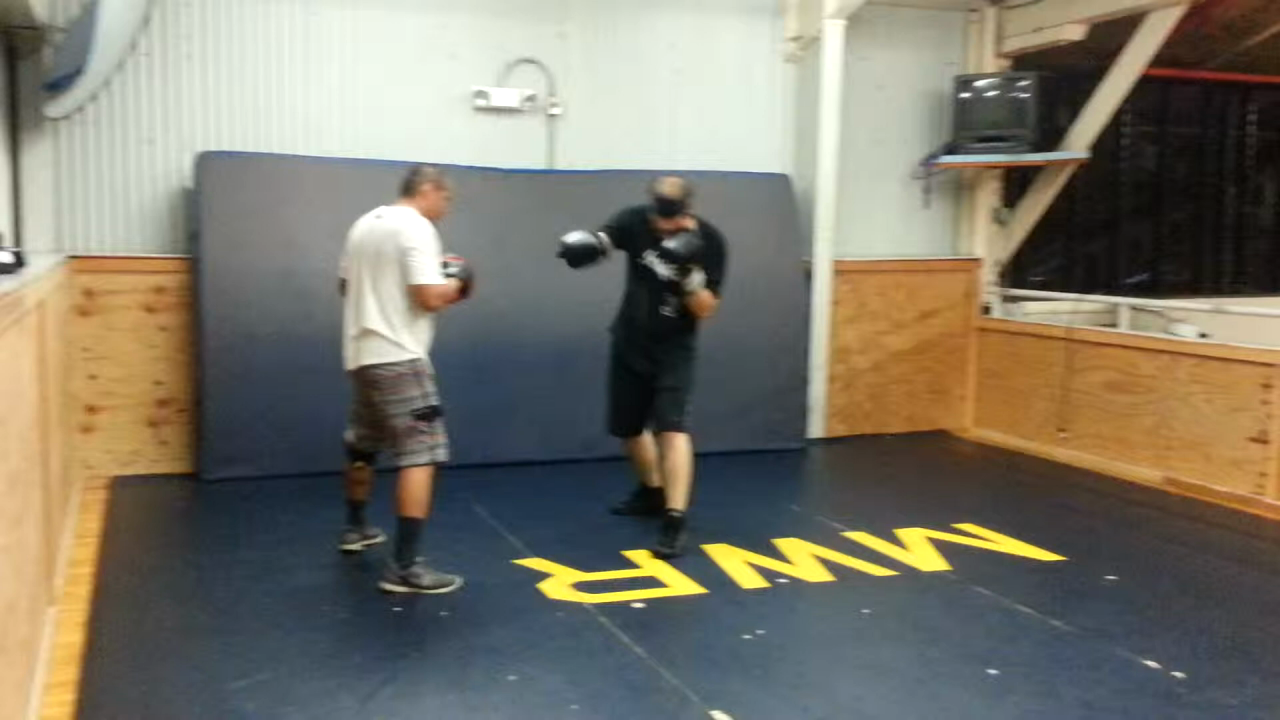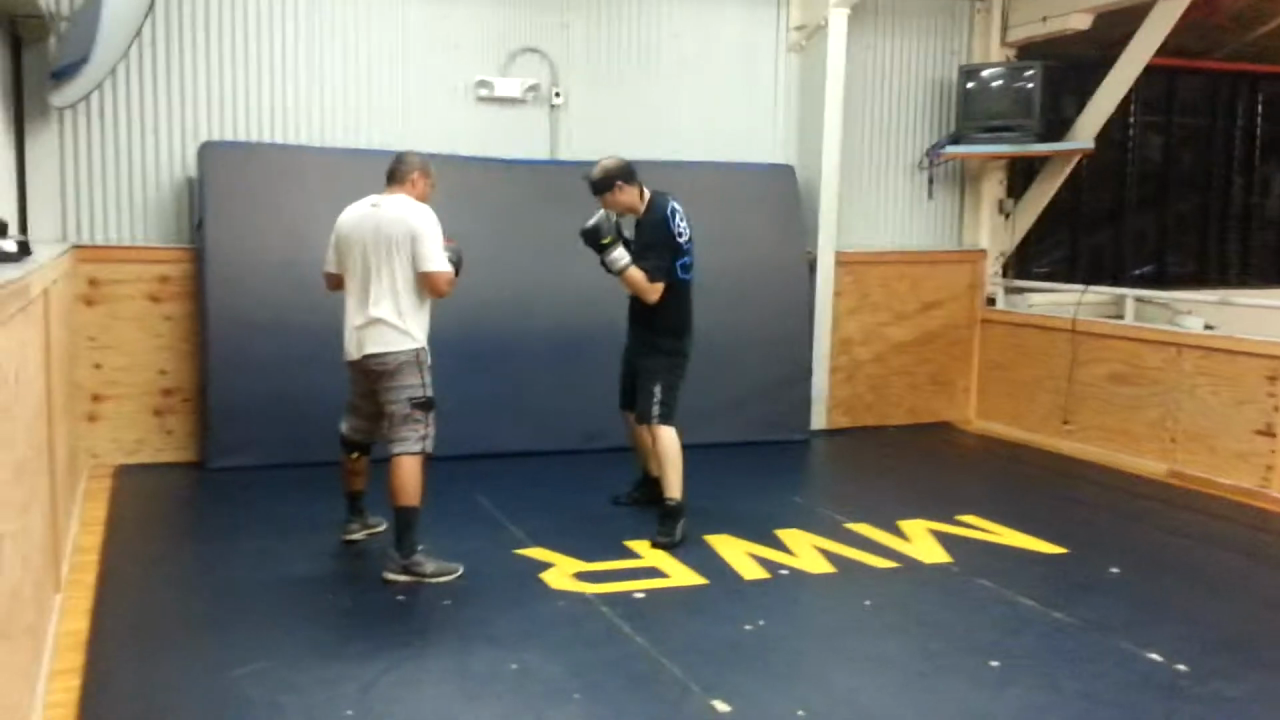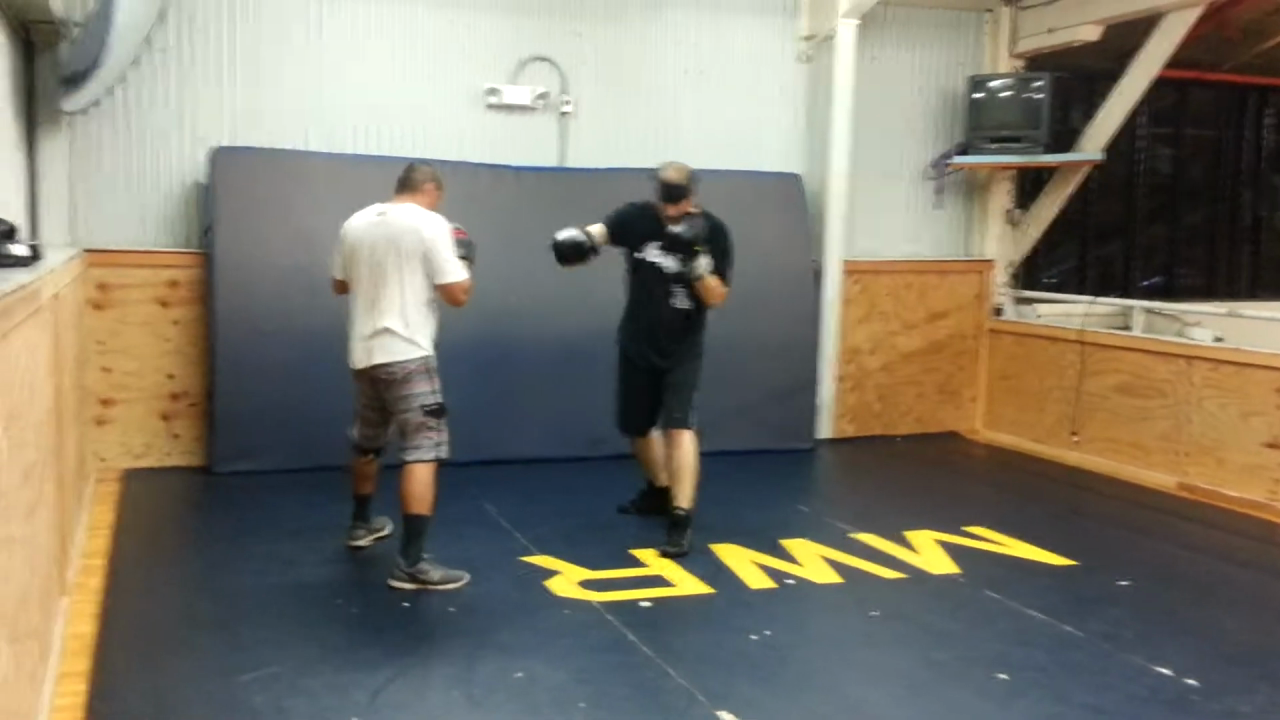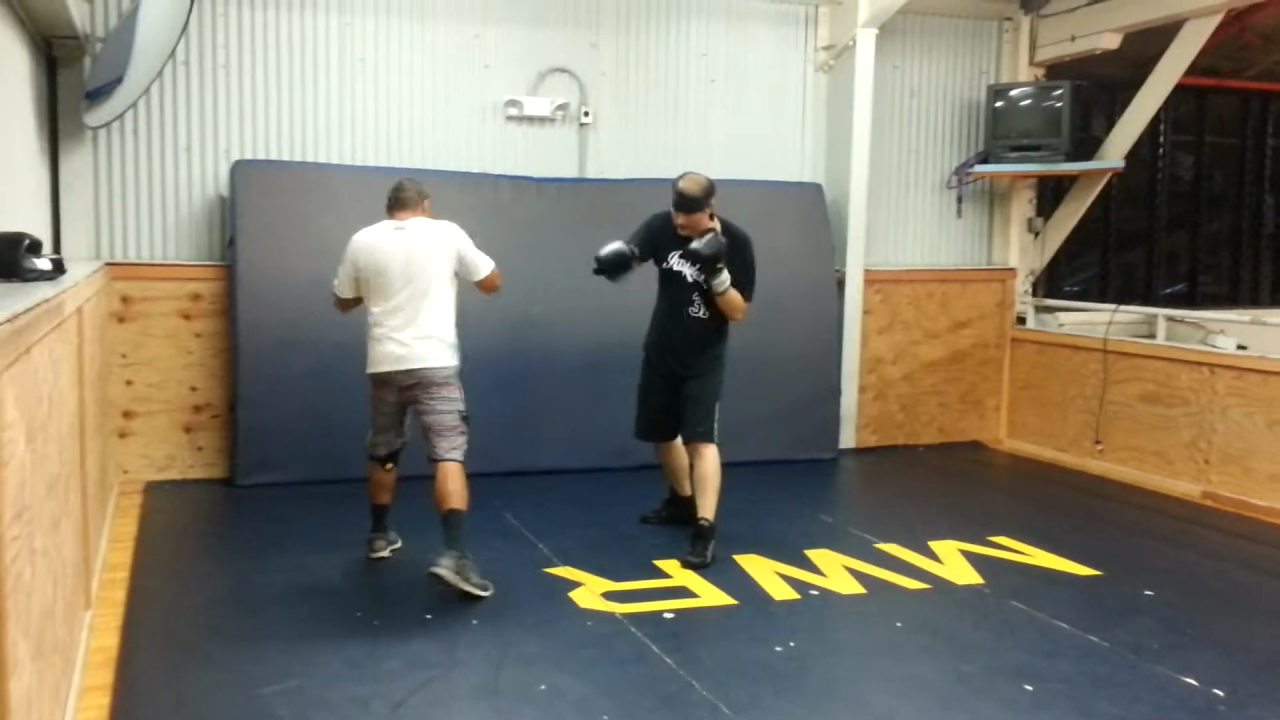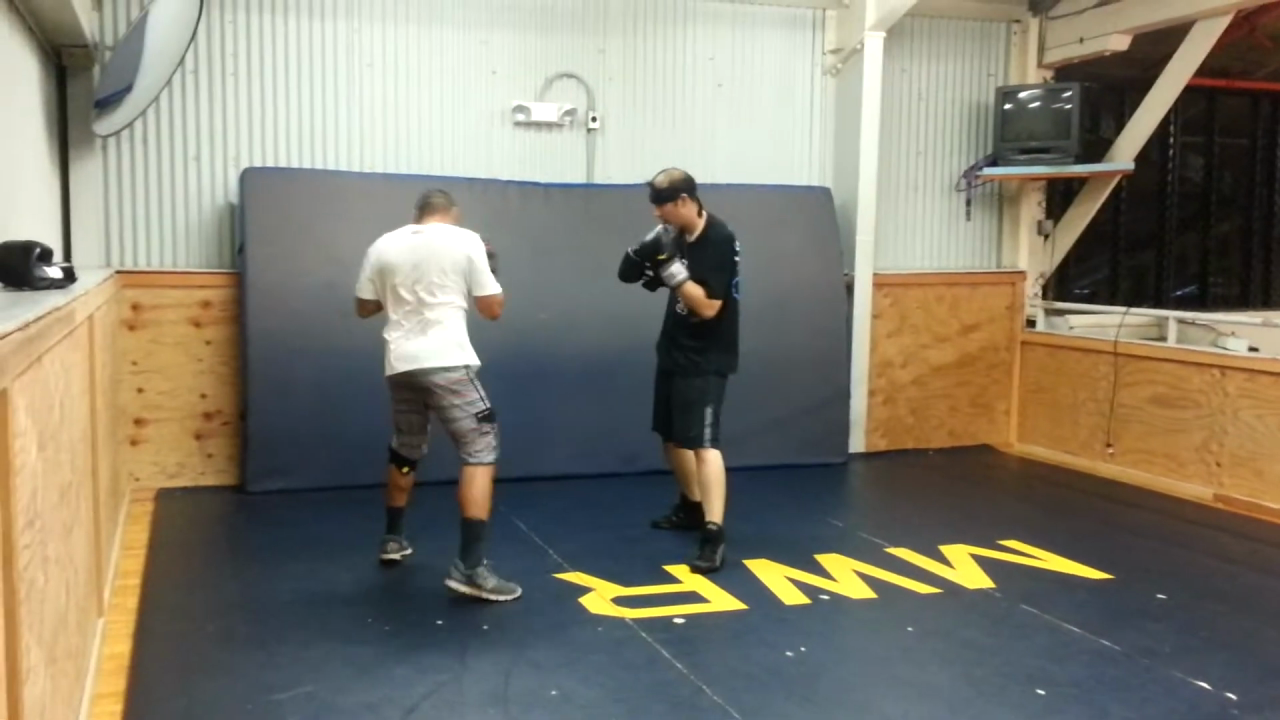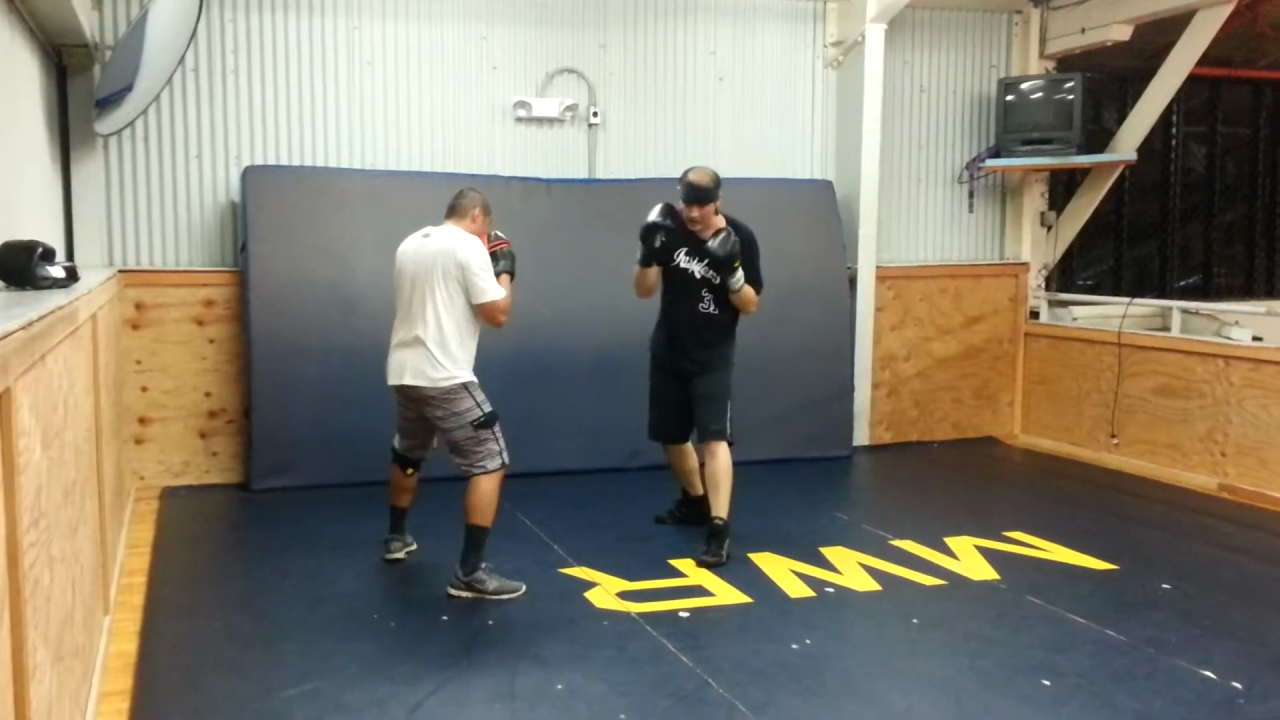
dt=0.5s
person 1, frame 1
left shoulder: (365, 224)
right shoulder: (416, 227)
left elbow: (346, 285)
right elbow: (429, 298)
right wrist: (455, 282)
left hip: (362, 356)
right hip: (398, 359)
left knee: (362, 446)
right knee: (421, 455)
left ankle: (355, 528)
right ankle: (404, 566)
person 1, frame 2
left shoulder: (350, 216)
right shoulder: (418, 215)
left elbow: (334, 279)
right elbow: (439, 286)
right wrist: (449, 262)
left hip: (360, 345)
right hip: (400, 348)
left knee: (357, 436)
right knee: (410, 444)
left ankle: (355, 518)
right ankle: (404, 555)
person 1, frame 3
left shoulder: (355, 224)
right shoulder: (429, 225)
left elbow: (340, 283)
right elbow: (458, 295)
right wrist: (463, 258)
left hip: (366, 354)
right hip: (407, 356)
left knee: (368, 442)
right knee: (421, 452)
left ankle: (362, 523)
right ankle: (411, 563)
person 1, frame 4
left shoulder: (363, 241)
right shoulder: (447, 233)
left elbow: (343, 302)
right elbow: (493, 283)
right wrist: (462, 260)
left hip: (385, 364)
right hip: (434, 363)
left knee: (383, 450)
right knee: (449, 454)
left ankle: (380, 535)
right ankle: (454, 555)
person 1, frame 5
left shoulder: (384, 245)
right shoulder: (464, 240)
left elbow: (364, 307)
right elbow: (493, 309)
right wrist: (483, 271)
left hip: (401, 366)
right hip: (447, 365)
left knee: (404, 454)
right knee: (481, 457)
left ankle: (393, 540)
right ankle: (470, 567)
person 1, frame 6
left shoulder: (409, 245)
right shoulder: (468, 246)
right elbow: (497, 315)
right wrist: (505, 273)
left hip: (404, 373)
right hip: (445, 378)
left knee: (407, 456)
right knee: (489, 465)
left ankle: (396, 537)
right ankle: (470, 572)
person 2, frame 1
left shoulder: (709, 241)
right shoulder: (635, 220)
left elbow: (706, 310)
right elbow: (597, 244)
left wrist: (690, 272)
right wrist: (581, 246)
left hip: (673, 350)
right hip: (629, 344)
left knee: (672, 430)
right knee: (629, 427)
left ankle: (676, 520)
right ankle: (652, 492)
person 2, frame 2
left shoulder: (656, 221)
right shoulder: (655, 205)
left elbow: (650, 292)
left wrist: (611, 249)
right wrist: (616, 244)
left hip: (663, 339)
right hip: (647, 334)
left knee: (656, 419)
right knee: (633, 411)
left ankle: (674, 510)
right ankle: (652, 482)
person 2, frame 3
left shoulder: (713, 231)
right shoulder: (637, 217)
left elbow: (717, 299)
right elbow: (597, 234)
left wrist: (697, 257)
right wrist: (577, 239)
left hip: (682, 349)
right hip: (637, 344)
left knee: (679, 428)
right knee: (637, 427)
left ankle: (682, 518)
right ankle: (659, 492)
person 2, frame 4
left shoulder: (736, 242)
right shoulder: (662, 225)
left elbow: (738, 312)
right elbow: (625, 254)
left wrist: (716, 272)
right wrist: (615, 256)
left hip: (704, 359)
right hip: (661, 353)
left knee: (701, 440)
right knee: (661, 433)
left ankle: (705, 530)
right ankle: (682, 501)
person 2, frame 5
left shoulder: (719, 239)
right shoulder: (678, 234)
left elbow: (708, 307)
left wrist: (671, 264)
right wrist: (653, 274)
left hip: (706, 361)
right hip: (674, 352)
left knee: (702, 443)
right knee: (672, 436)
left ankle: (714, 534)
right ankle: (692, 506)
person 2, frame 6
left shoulder: (742, 237)
right shoulder: (669, 227)
left elbow: (750, 306)
right elbow: (643, 290)
left wrist: (730, 268)
right wrist: (649, 249)
left hip: (712, 357)
right hip: (668, 353)
left knee: (713, 438)
right knee: (670, 437)
left ankle: (719, 528)
right ankle: (695, 501)
